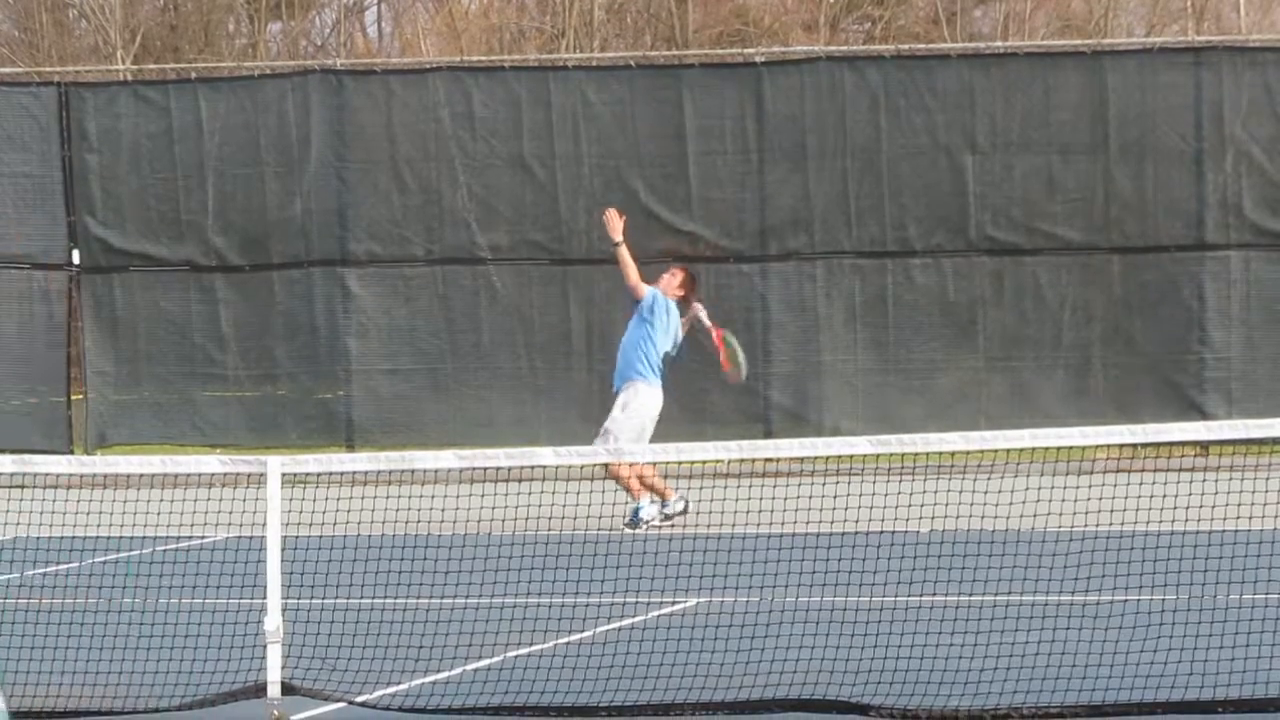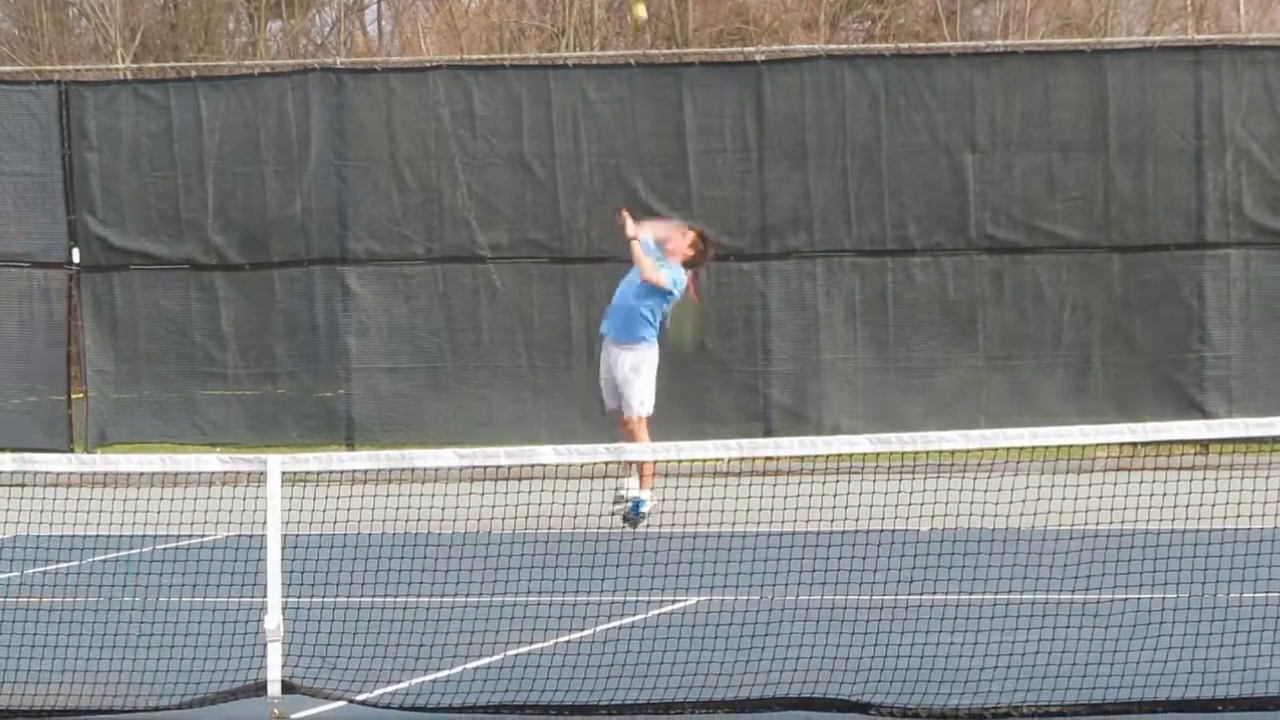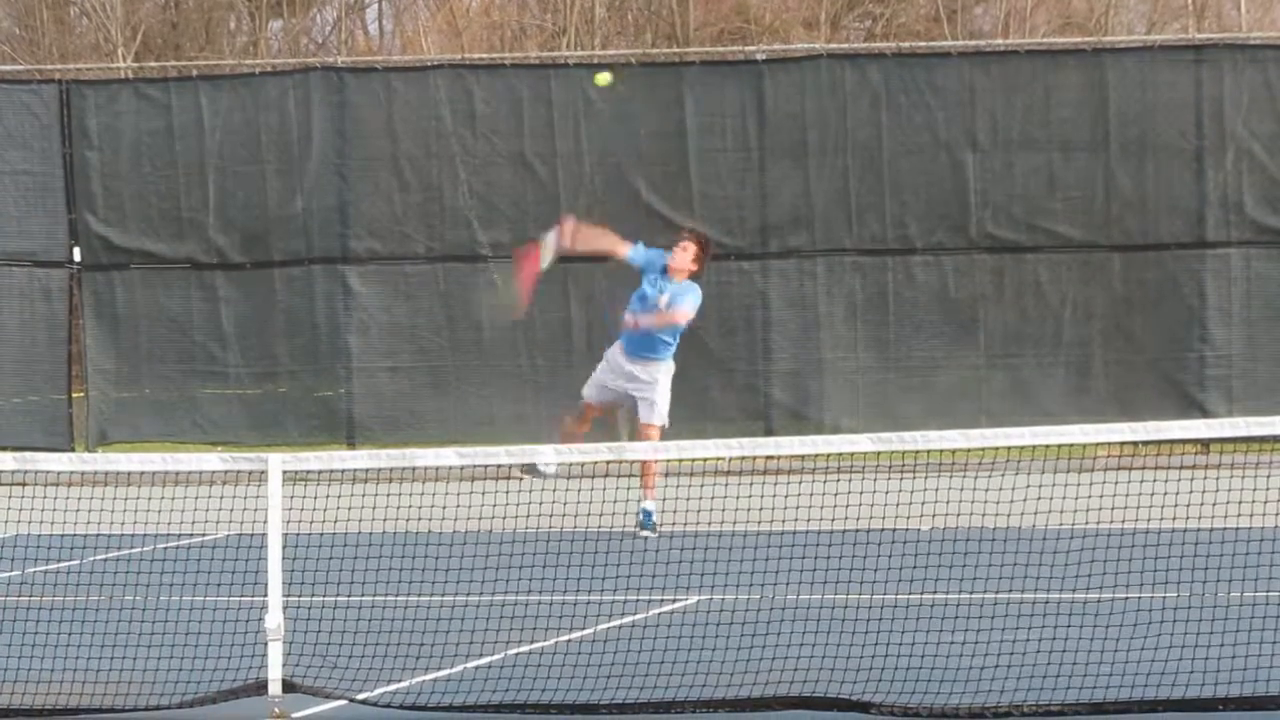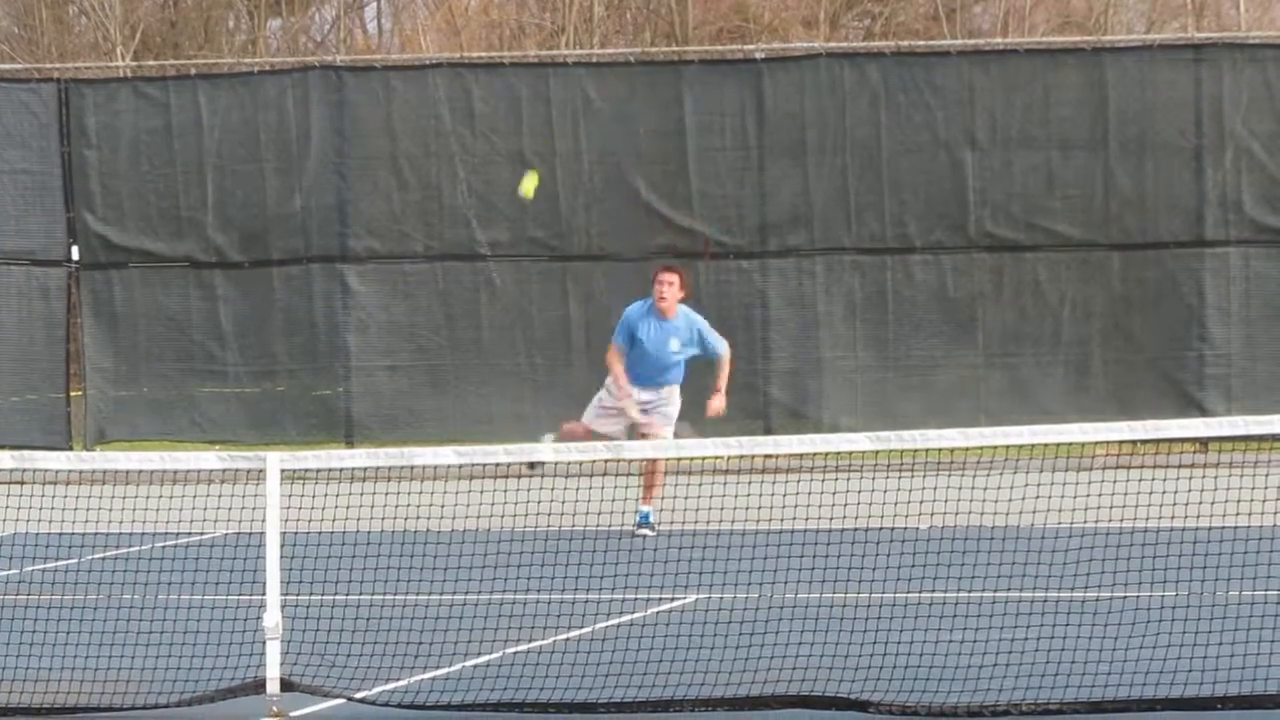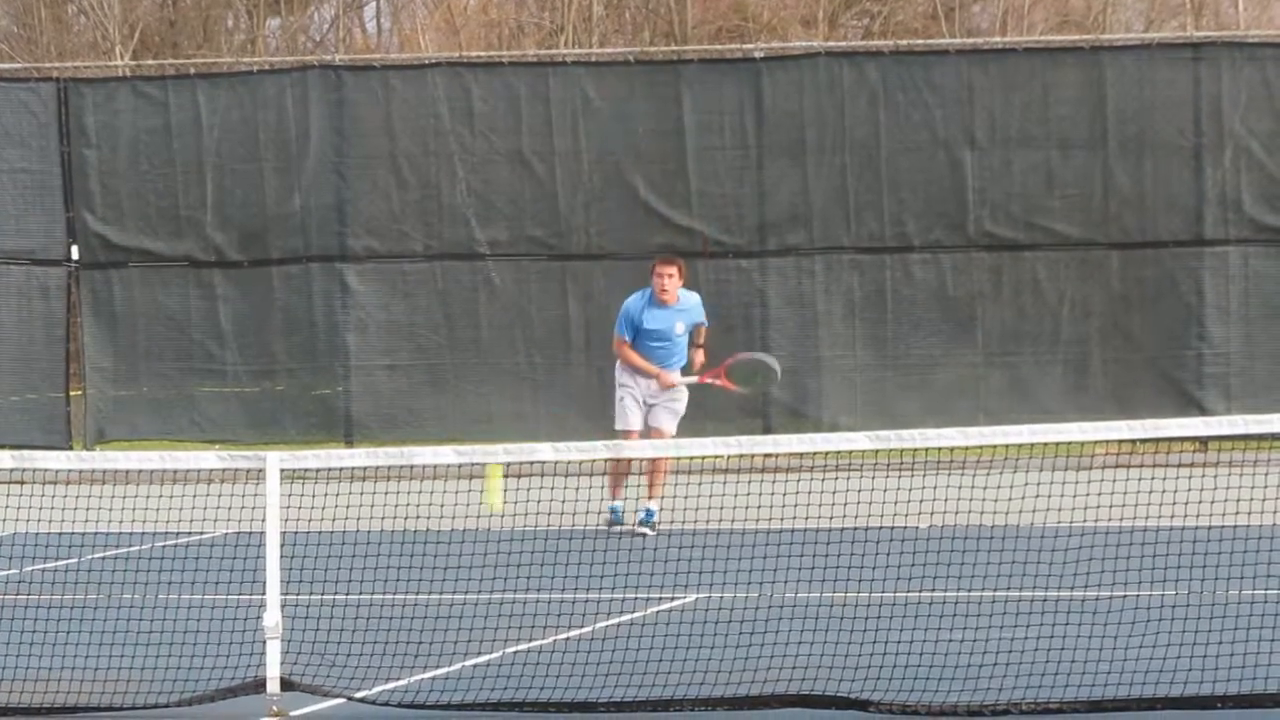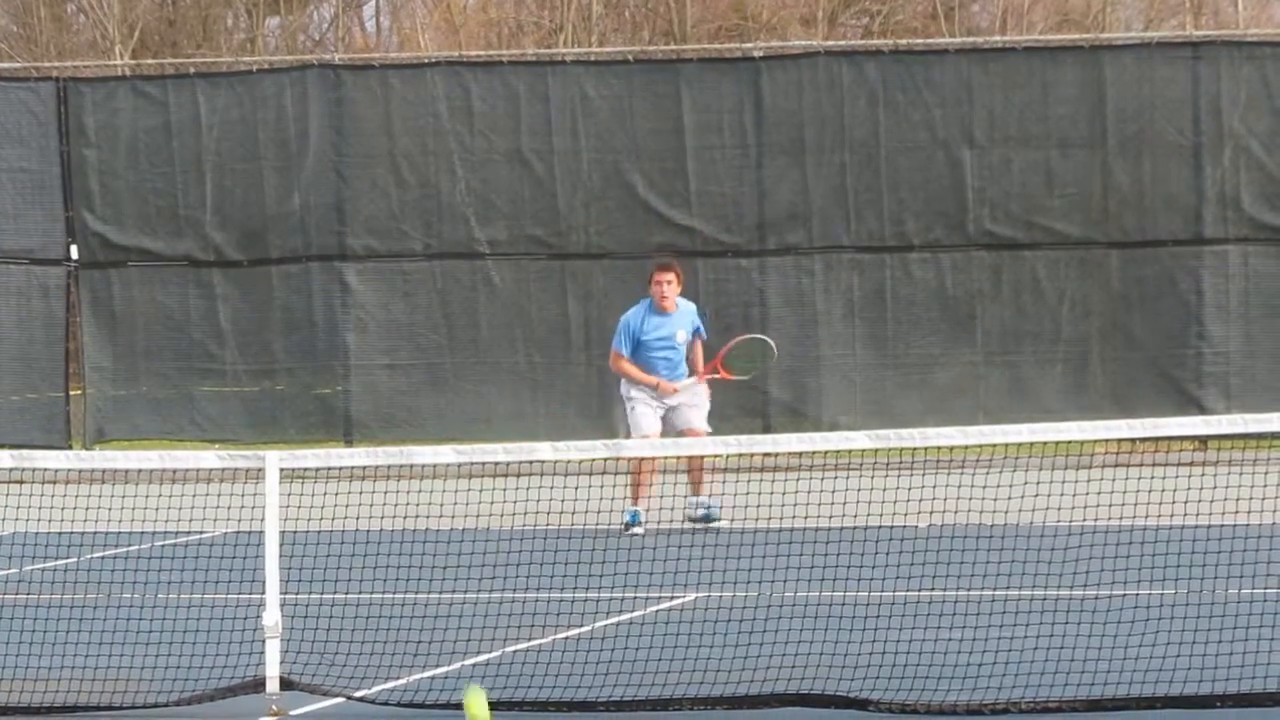
dt=0.2s
person 1, frame 1
left shoulder: (661, 303)
right shoulder: (667, 316)
left elbow: (633, 281)
right elbow: (674, 338)
left wrist: (617, 240)
left hip: (639, 393)
right hip: (635, 393)
right knee: (629, 462)
left ankle: (644, 505)
right ankle: (671, 499)
person 1, frame 2
left shoulder: (674, 276)
right shoulder: (655, 252)
left elbow: (650, 275)
right elbow: (647, 230)
left wrist: (632, 237)
left hip: (638, 353)
right hip: (613, 346)
left knee: (635, 423)
right knee: (622, 418)
left ankle: (644, 495)
right ankle: (632, 483)
person 1, frame 3
left shoulder: (691, 292)
right shoulder: (657, 262)
left elbow: (679, 318)
right elbow: (616, 248)
left wrist: (641, 319)
right wrist: (576, 234)
left hip: (654, 369)
right hip: (620, 357)
left knee: (649, 434)
right knee: (586, 409)
left ankle: (648, 507)
person 1, frame 4
left shoulder: (693, 324)
right shoulder: (634, 313)
left elbow: (723, 351)
right elbow: (614, 357)
left wrist: (719, 393)
right wrist: (624, 395)
left hip: (663, 393)
right hip: (626, 387)
right knee: (585, 430)
left ankle: (646, 513)
right ankle: (553, 443)
person 1, frame 5
left shoulder: (691, 301)
right shoulder: (634, 305)
right elbow: (620, 347)
left wrist: (698, 348)
right wrist: (655, 374)
left hip: (671, 378)
right hip: (633, 376)
left knee: (659, 440)
right knee: (629, 440)
left ankle: (650, 509)
right ankle: (615, 505)
person 1, frame 6
left shoulder: (689, 310)
right shoulder: (633, 318)
right elbow: (617, 362)
left wrist: (700, 376)
right wrist: (656, 383)
left hip: (681, 386)
right hip: (642, 389)
left knee: (697, 436)
left ankle: (698, 504)
right ankle: (634, 512)
